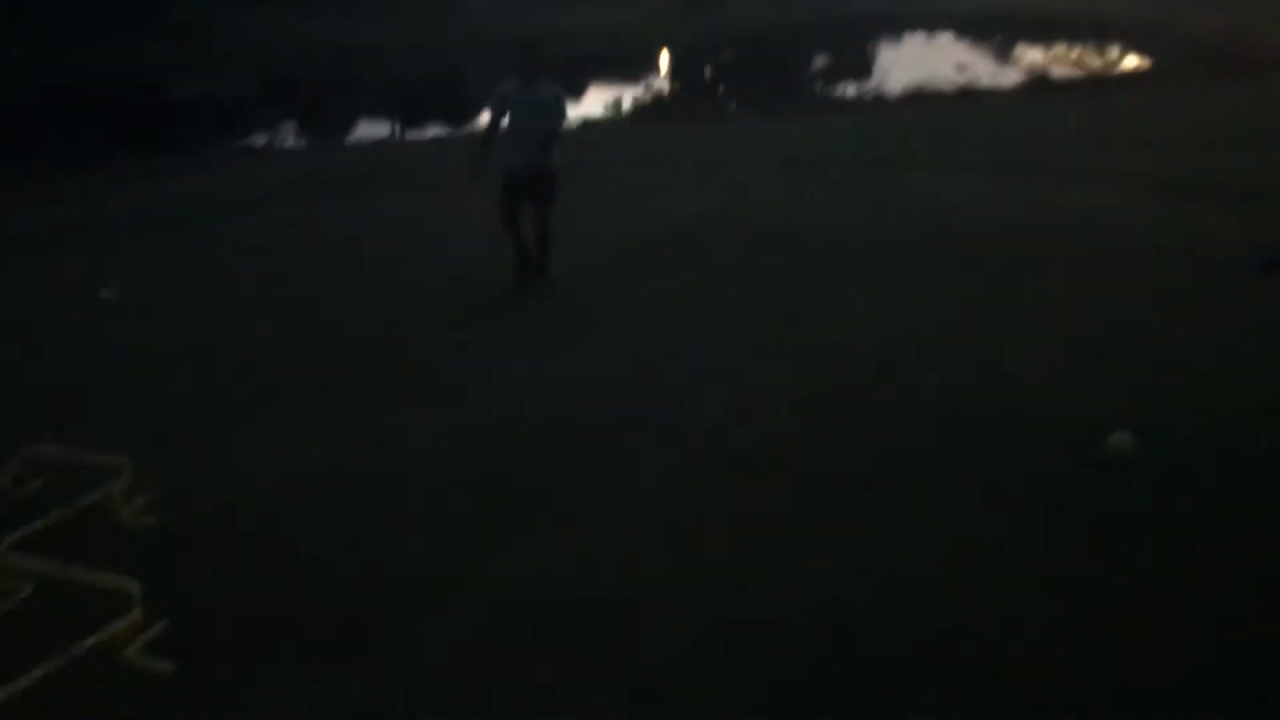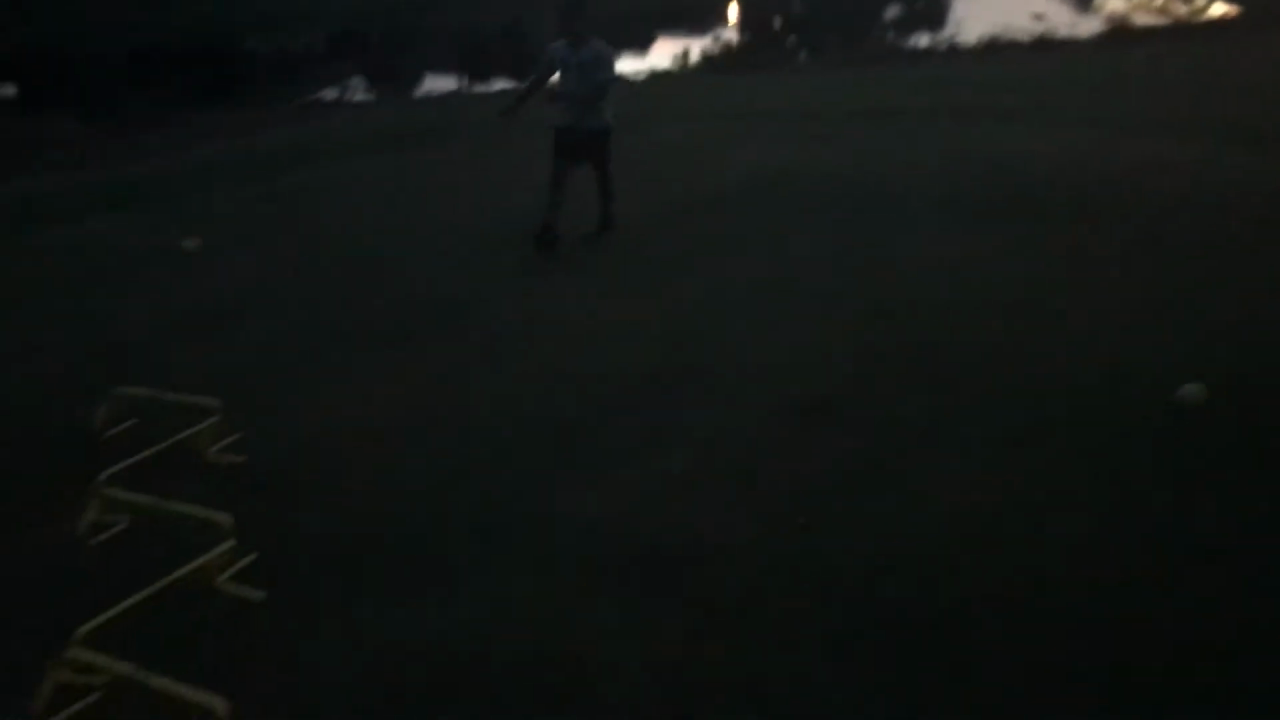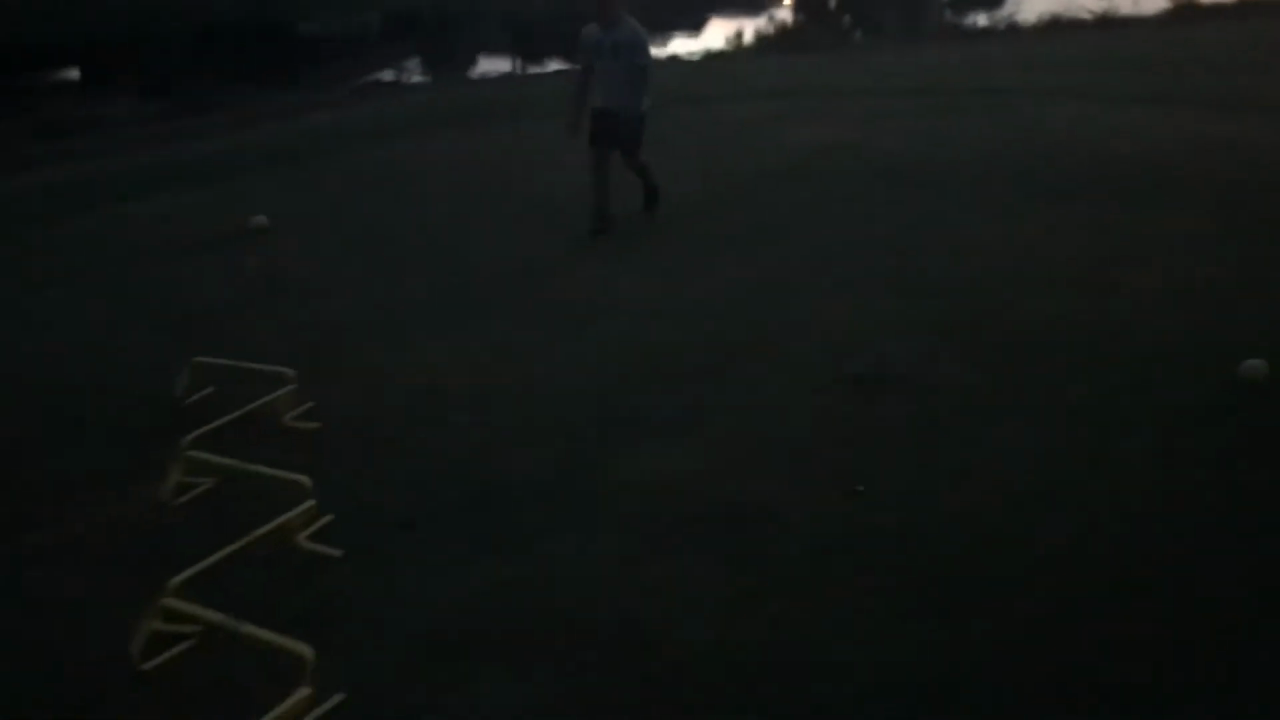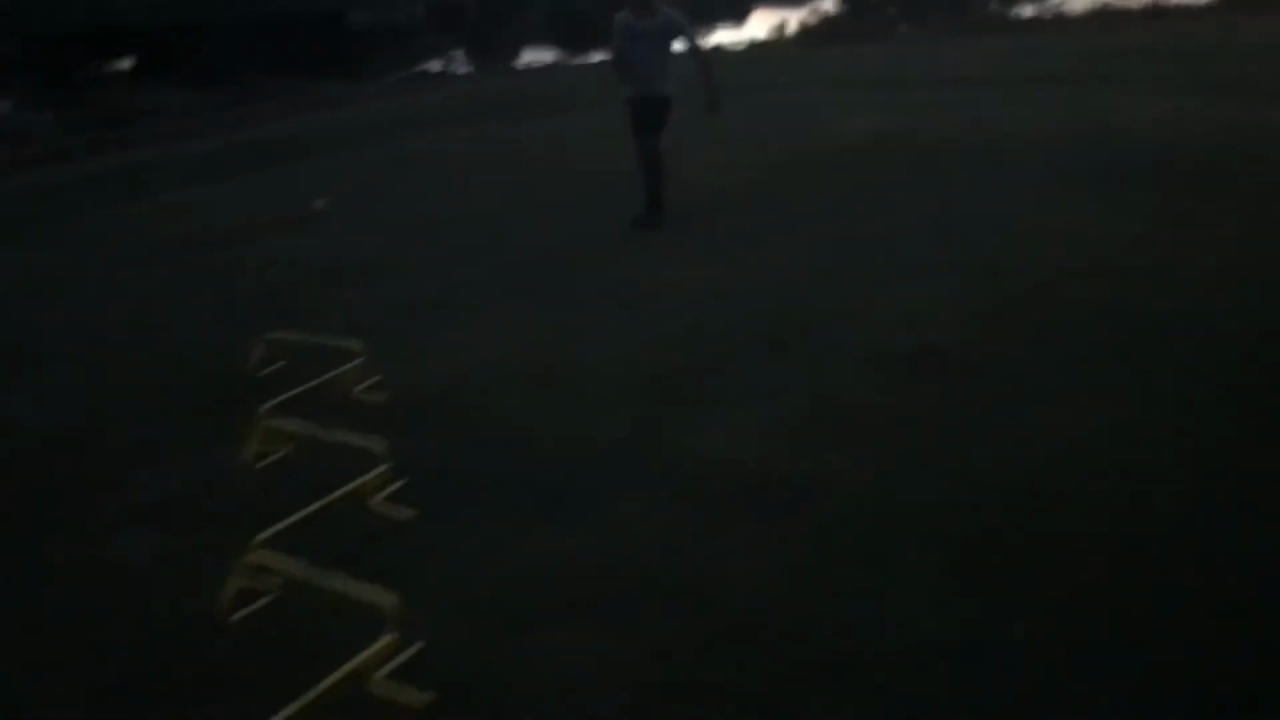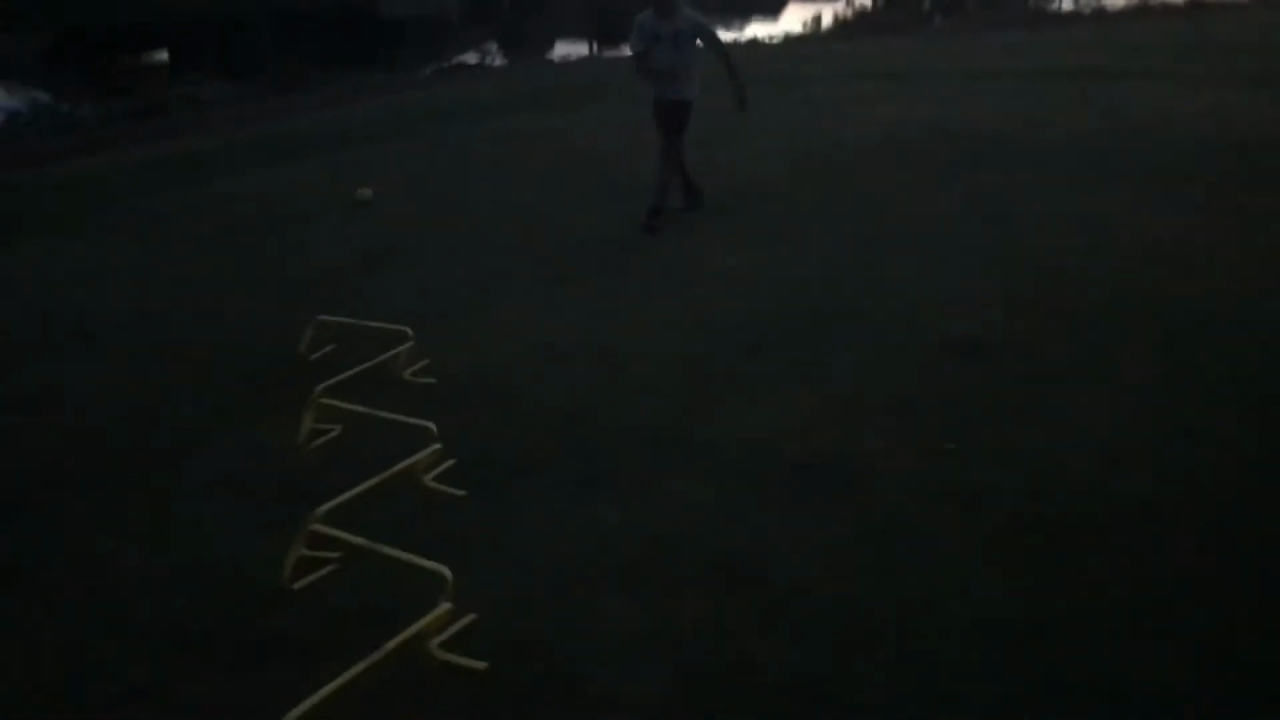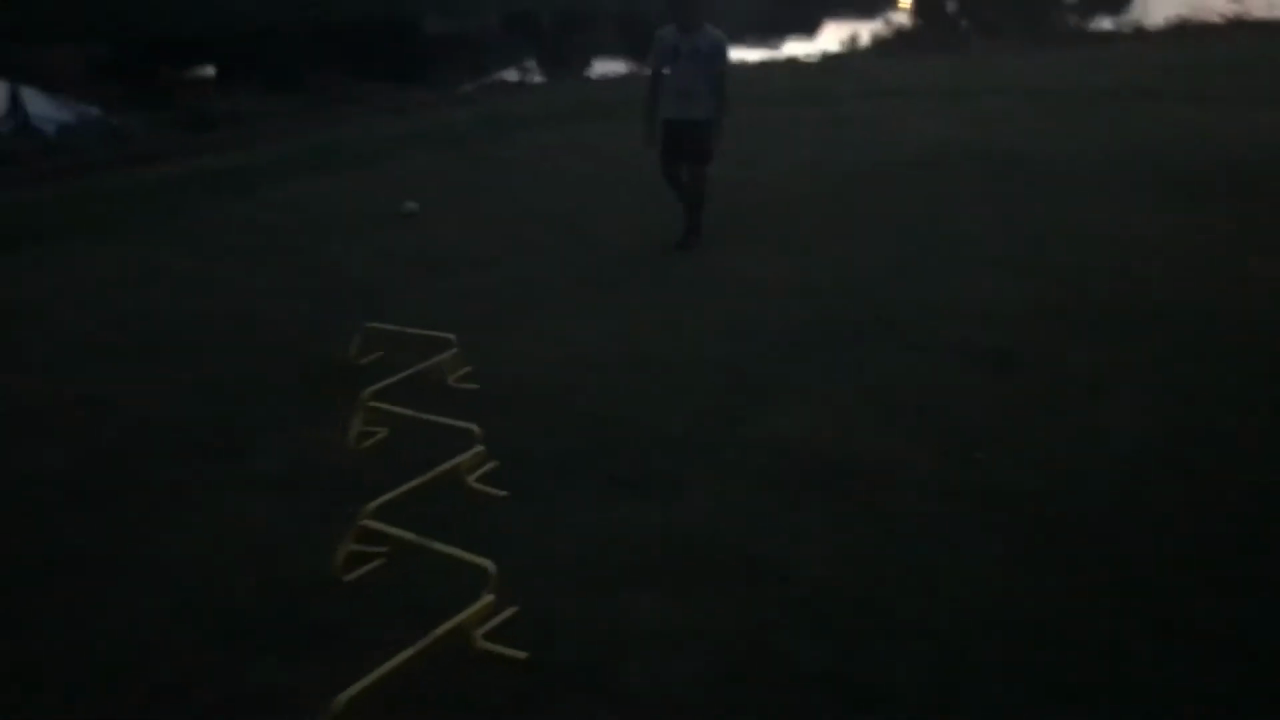
dt=0.2s
person 1, frame 1
left shoulder: (553, 94)
right shoulder: (508, 90)
left elbow: (554, 135)
right elbow: (494, 124)
left wrist: (532, 162)
right wrist: (482, 158)
left hip: (544, 165)
right hip: (514, 163)
left knee: (541, 216)
right knee: (507, 214)
left ankle: (540, 265)
right ankle: (525, 258)
person 1, frame 2
left shoulder: (600, 52)
right shoulder: (557, 51)
left elbow: (602, 91)
right elbow: (538, 79)
left wrist: (566, 96)
right wrist: (516, 103)
left hip: (596, 125)
right hip: (567, 123)
left knee: (602, 174)
right knee: (558, 175)
left ankle: (607, 218)
right ankle: (548, 231)
person 1, frame 3
left shoulder: (634, 32)
right shoulder: (590, 34)
left elbow: (642, 76)
right elbow: (585, 73)
left wrist: (634, 111)
right wrist: (577, 112)
left hip: (629, 107)
right hip: (601, 106)
left knee: (631, 159)
right knee: (599, 160)
left ankle: (650, 187)
right ankle: (601, 215)
person 1, frame 4
right shoulder: (622, 20)
left elbow: (697, 53)
right elbow: (618, 61)
left wrist: (710, 91)
right wrist: (633, 81)
left hip: (659, 91)
right hip: (636, 92)
left knee: (651, 145)
right knee: (643, 147)
left ankle: (654, 205)
right ankle: (653, 202)
person 1, frame 5
left shoulder: (691, 21)
right shoulder: (642, 22)
left elbow: (721, 52)
right elbow: (639, 63)
left wrist: (738, 88)
right wrist: (662, 76)
left hip: (682, 95)
right hip: (660, 94)
left knee: (669, 149)
right knee: (673, 149)
left ankle: (656, 211)
right ankle: (691, 191)
person 1, frame 6
left shoulder: (715, 40)
right shoulder: (664, 37)
left elbow: (721, 87)
right elbow: (656, 80)
left wrist: (718, 125)
right wrist: (651, 123)
left hip: (703, 117)
right hip: (672, 115)
left knee: (696, 171)
right knee: (668, 170)
left ankle: (694, 227)
right ankle: (692, 205)
